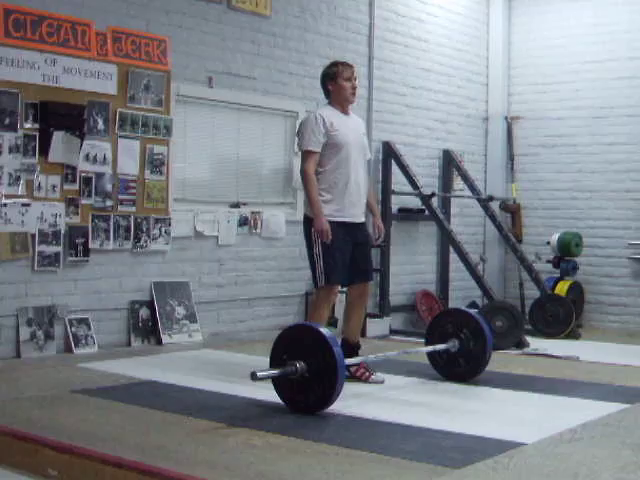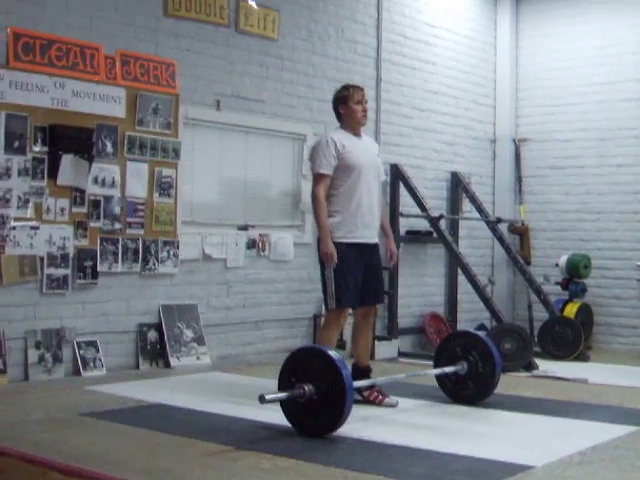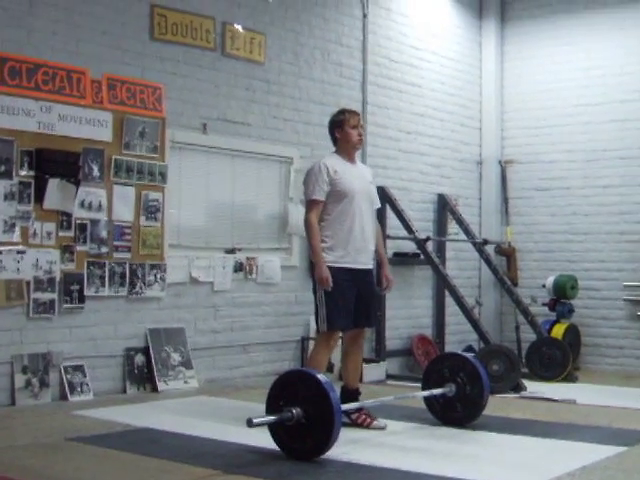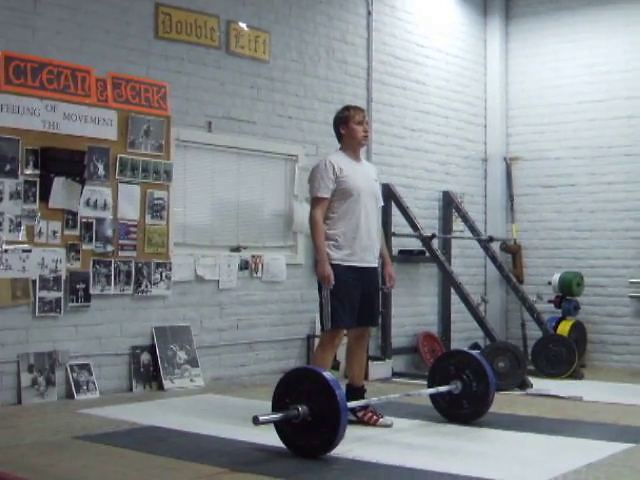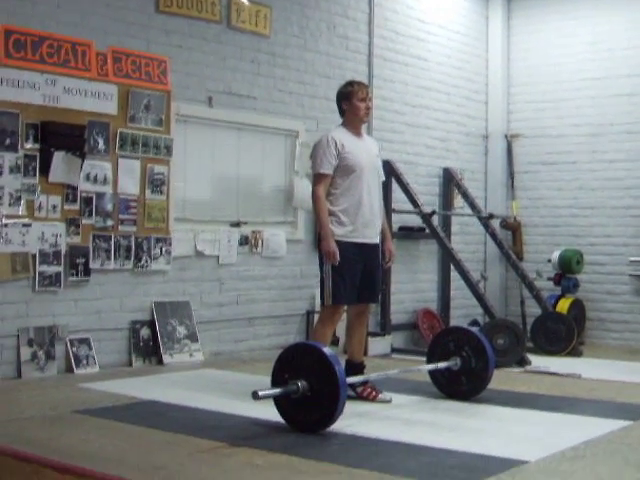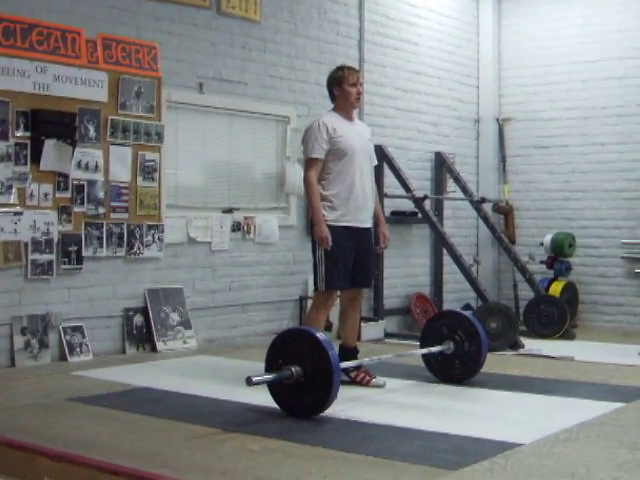
dt=0.4s
person 1, frame 1
left shoulder: (358, 123)
right shoulder: (319, 119)
right elbow: (308, 169)
left wrist: (375, 214)
right wrist: (318, 214)
left hip: (355, 220)
right hip: (328, 220)
left knee: (361, 287)
right knee: (327, 289)
left ankle: (349, 357)
person 1, frame 2
left shoulder: (371, 145)
right shoulder: (331, 142)
right elbow: (319, 192)
left wrist: (389, 236)
right wrist: (325, 237)
left hip: (368, 242)
right hip: (342, 242)
left knee: (368, 310)
right knee: (338, 311)
left ankle: (361, 380)
person 1, frame 3
left shoulder: (366, 172)
right shoulder: (325, 167)
right elbow: (311, 218)
left wrist: (384, 264)
right wrist: (319, 263)
left hip: (363, 267)
right hip: (335, 267)
left knee: (356, 334)
right knee: (329, 334)
left ankle: (350, 403)
person 1, frame 4
left shoulder: (370, 170)
right shoulder: (330, 165)
right elbow: (316, 215)
left wrist: (386, 260)
right wrist: (322, 260)
left hip: (368, 265)
right hip: (340, 265)
left knee: (361, 332)
right knee: (333, 333)
left ankle: (355, 401)
person 1, frame 5
left shoulder: (372, 145)
right shoulder: (332, 140)
right elbow: (319, 191)
left wrist: (386, 237)
right wrist: (327, 236)
left hip: (369, 241)
right hip: (342, 240)
left knee: (361, 308)
right knee: (333, 308)
left ankle: (355, 377)
person 1, frame 6
left shoulder: (364, 130)
right shoulder: (323, 125)
right elbow: (311, 176)
left wrist: (380, 221)
right wrist: (319, 222)
left hip: (362, 225)
right hip: (334, 225)
left knee: (354, 293)
right knee: (327, 294)
left ankle: (348, 362)
